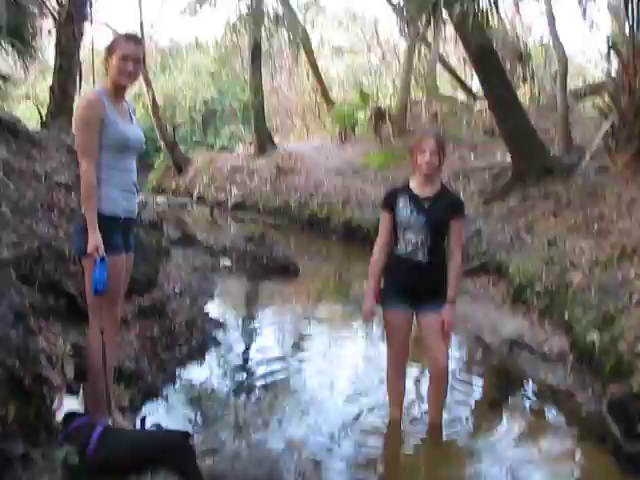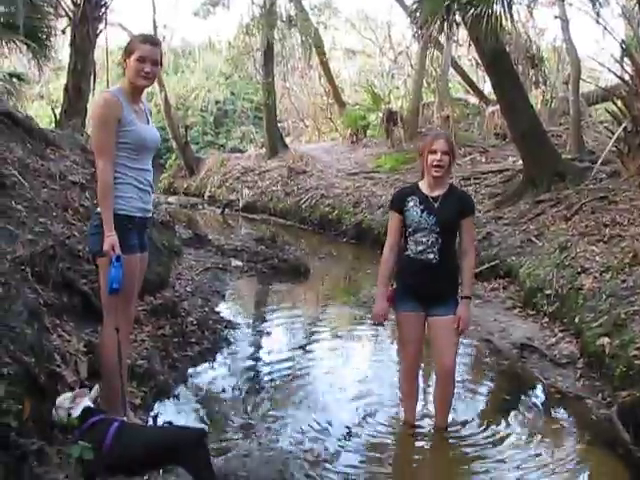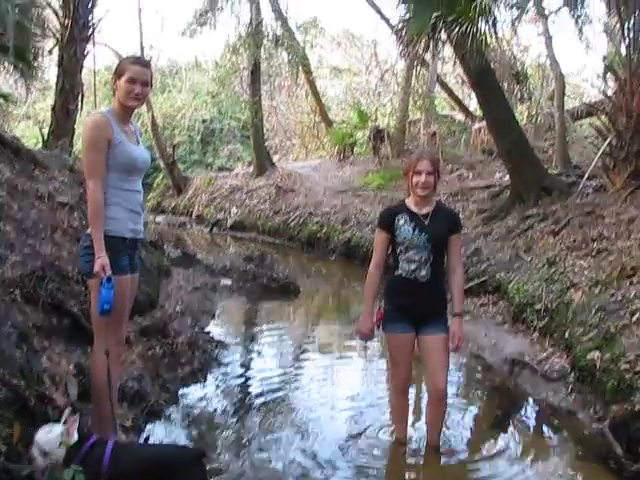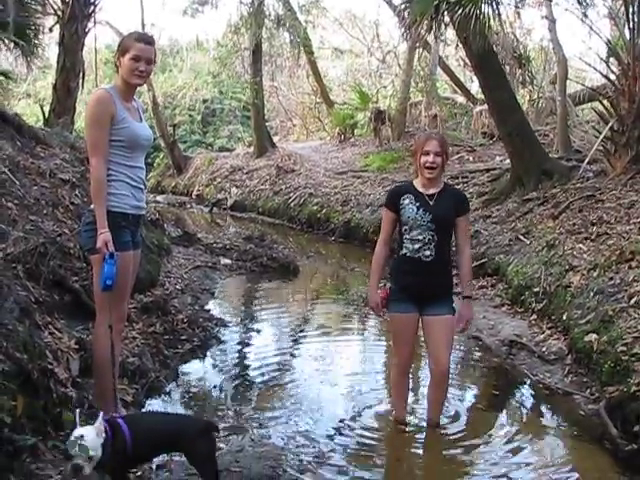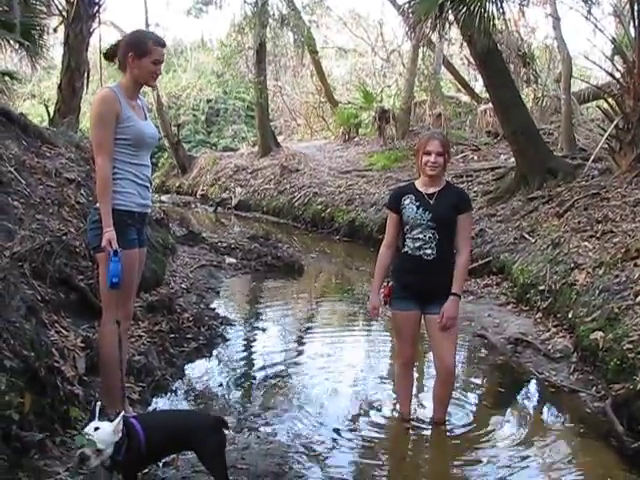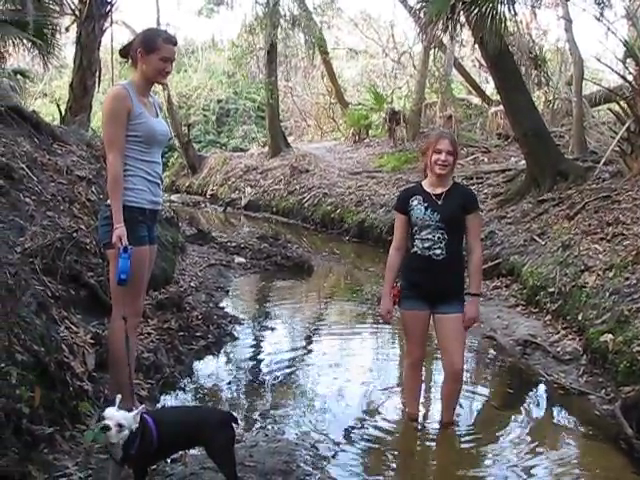
dt=0.7s
person 1, frame 1
left shoulder: (127, 107)
right shoulder: (93, 103)
right elbow: (87, 168)
left wrist: (127, 217)
right wrist: (93, 231)
left hip: (125, 220)
right hip: (103, 219)
left knee: (113, 320)
right knee: (102, 322)
left ankle: (107, 409)
right ankle: (100, 415)
person 1, frame 2
left shoulder: (144, 108)
right shoulder: (109, 102)
right elbow: (104, 167)
left wrist: (142, 219)
right wrist: (109, 230)
left hip: (140, 219)
right hip: (117, 220)
left knee: (127, 319)
right knee: (116, 320)
left ankle: (122, 409)
right ankle: (114, 412)
person 1, frame 3
left shoulder: (134, 129)
right shoulder: (100, 123)
right elbow: (94, 188)
left wrist: (131, 241)
right wrist: (100, 250)
left hip: (131, 241)
right hip: (109, 241)
left knee: (117, 342)
right knee: (106, 342)
left ankle: (110, 430)
right ankle: (105, 436)
person 1, frame 4
left shoulder: (136, 106)
right shoulder: (104, 99)
right elbow: (97, 165)
left wrist: (132, 219)
right wrist: (102, 226)
left hip: (133, 218)
right hip: (111, 218)
left knee: (119, 317)
right knee: (108, 318)
left ankle: (112, 405)
right ankle: (107, 412)
person 1, frame 5
left shoulder: (141, 104)
right shoulder: (108, 99)
right elbow: (102, 164)
left wrist: (138, 217)
right wrist: (107, 225)
left hip: (138, 216)
right hip: (117, 215)
left knee: (125, 316)
right knee: (114, 317)
left ankle: (117, 403)
right ankle: (114, 410)
person 1, frame 6
left shoulder: (153, 102)
right shoulder: (120, 96)
right elbow: (114, 161)
left wrist: (148, 214)
right wrist: (118, 222)
left hip: (149, 212)
right hip: (128, 212)
left knee: (134, 312)
right knee: (125, 313)
left ankle: (124, 399)
right ankle: (124, 404)
person 2, frame 1
left shoulder: (451, 202)
right shoulder: (395, 196)
left elbow: (455, 253)
right elbow: (382, 244)
left wrist: (450, 302)
right wrist: (370, 292)
left hip: (432, 293)
right hip: (396, 289)
left knee: (439, 366)
right knee: (397, 360)
left ankle: (434, 426)
right ankle: (396, 422)
person 2, frame 2
left shoulder: (461, 201)
right shoulder: (404, 197)
left elbow: (467, 252)
right elbow: (391, 247)
left wrist: (465, 300)
right wrist: (381, 295)
left hip: (444, 294)
right hip: (408, 291)
left knee: (446, 368)
right knee: (409, 363)
left ankle: (440, 429)
right ankle: (409, 424)
person 2, frame 3
left shoulder: (449, 218)
right shoulder: (392, 215)
left elbow: (455, 269)
right elbow: (377, 266)
left wrist: (458, 317)
right wrist: (367, 314)
left hip: (434, 313)
right hip: (398, 310)
left knee: (438, 388)
right knee: (400, 383)
left ankle: (433, 448)
right ankle: (400, 444)
person 2, frame 4
left shoulder: (456, 199)
right shoulder: (398, 194)
left elbow: (463, 250)
right elbow: (383, 243)
left wrist: (467, 298)
right wrist: (373, 287)
left hip: (439, 294)
right hip: (402, 290)
left knee: (441, 368)
right knee: (401, 362)
left ankle: (432, 426)
right ankle: (399, 422)
person 2, frame 5
left shoulder: (458, 198)
right shoulder: (401, 196)
left elbow: (463, 250)
right elbow: (388, 245)
left wrist: (455, 297)
right wrist: (375, 290)
left hip: (440, 292)
right hip: (405, 289)
left knee: (446, 367)
right knee: (405, 358)
left ankle: (438, 423)
right ankle: (404, 420)
person 2, frame 6
left shoulder: (465, 197)
right shoulder: (408, 197)
left elbow: (475, 249)
right elbow: (398, 247)
left wrist: (474, 297)
right wrist: (386, 293)
left hip: (450, 293)
right hip: (413, 289)
left knee: (455, 366)
right knee: (414, 357)
left ankle: (446, 423)
right ankle: (411, 419)
